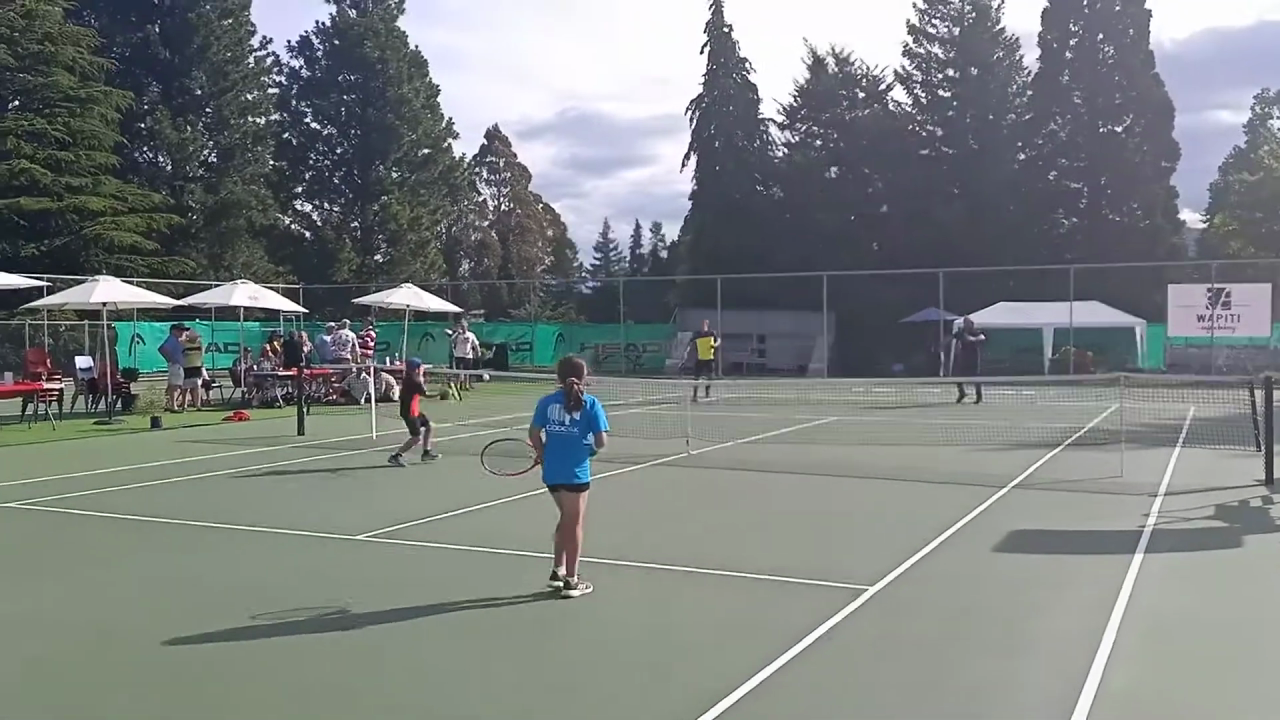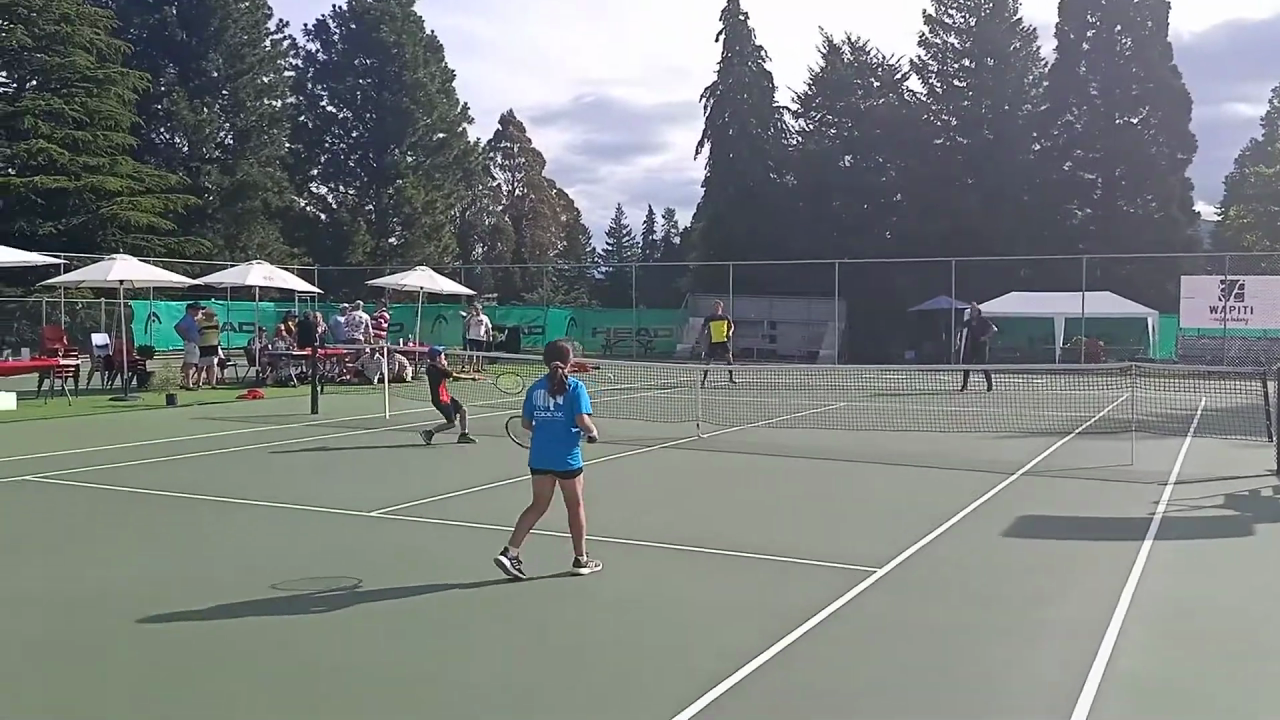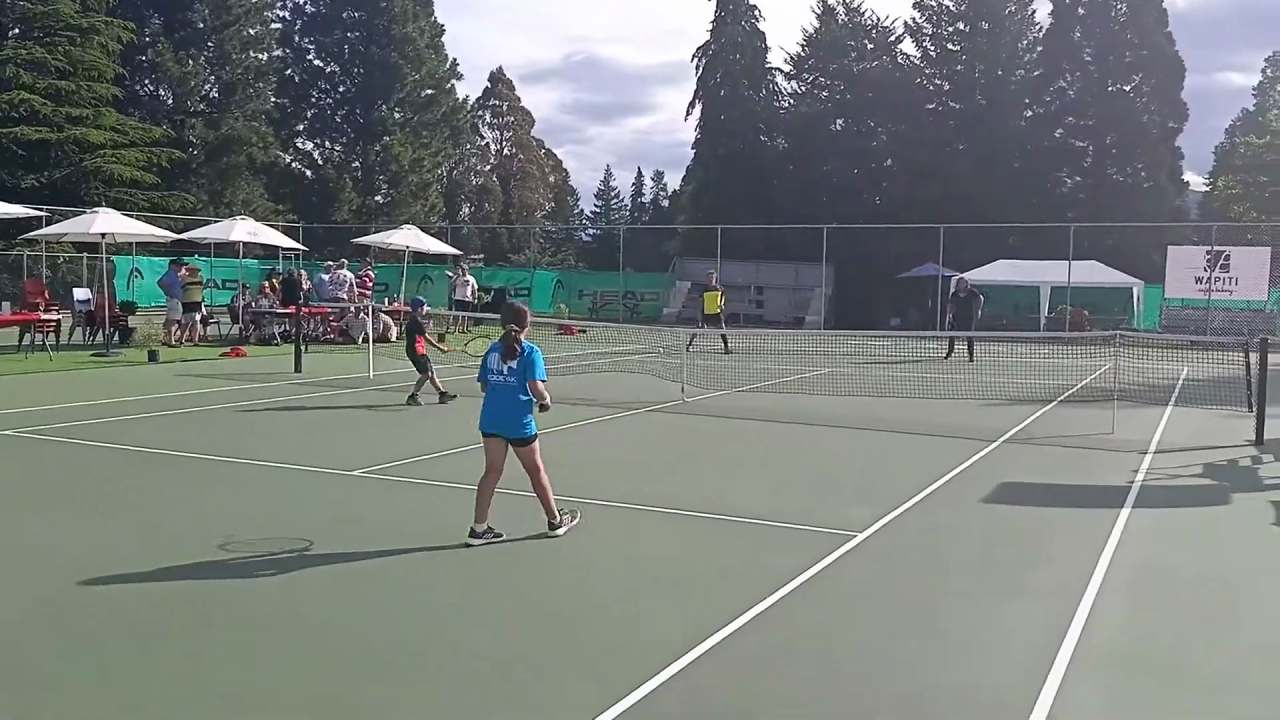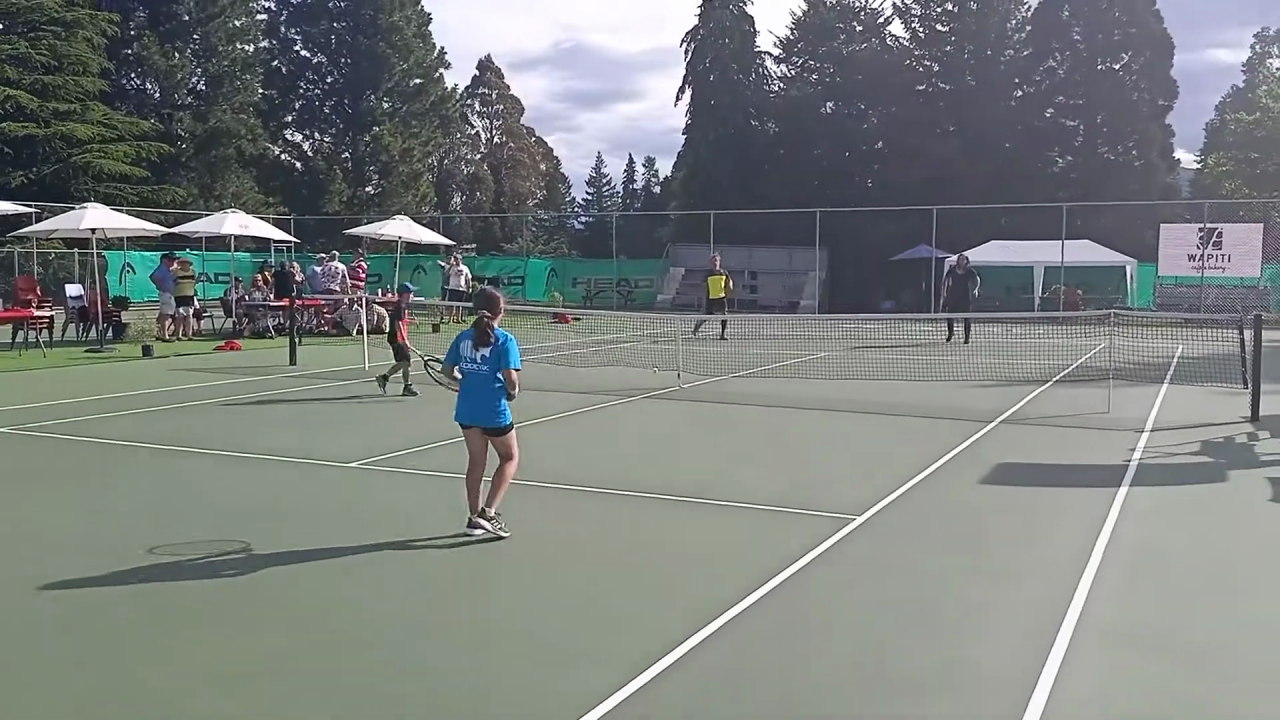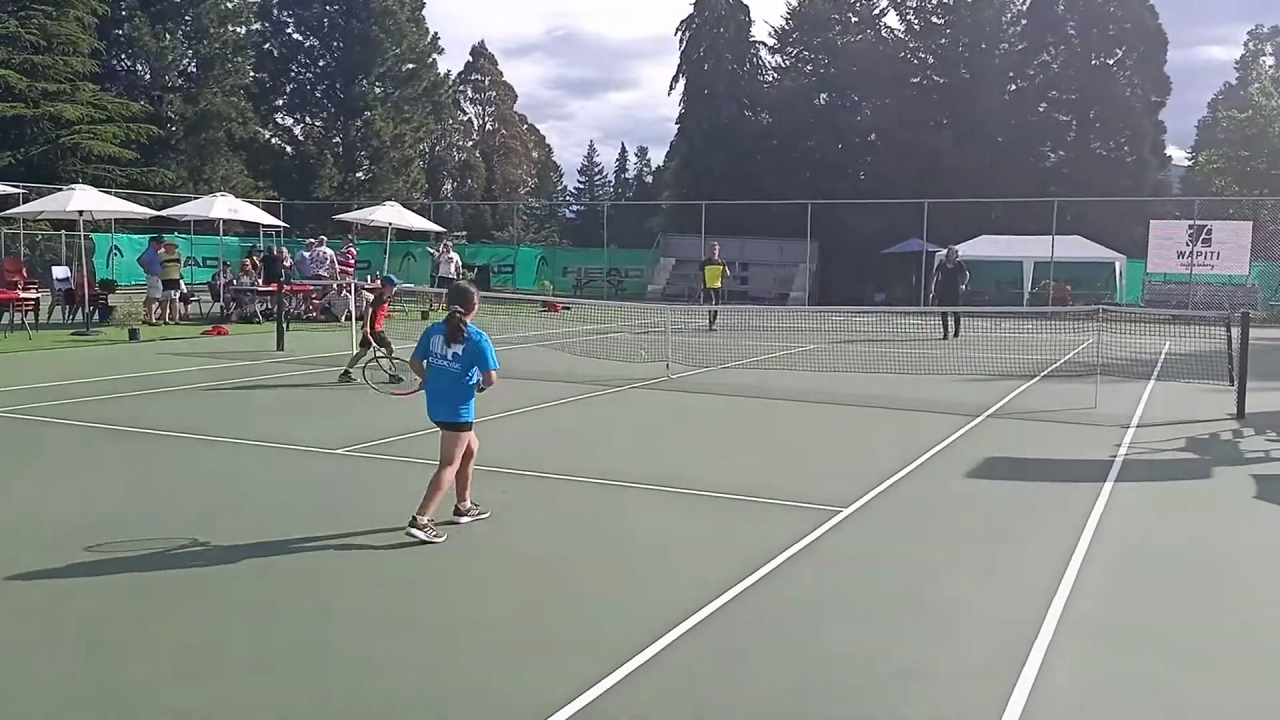
dt=0.2s
person 1, frame 1
left shoulder: (546, 402)
right shoulder: (591, 404)
left elbow: (534, 435)
right elbow: (601, 440)
left wrist: (542, 453)
right wrist: (591, 449)
left hip: (551, 471)
right hip: (575, 471)
left knee: (565, 519)
right knee: (574, 524)
left ankle: (559, 572)
right ankle: (571, 581)
person 1, frame 2
left shoulder: (536, 387)
right shoulder: (575, 387)
left elbow: (526, 421)
right elbow: (583, 422)
right wrist: (593, 433)
left hip: (539, 456)
right hip: (565, 457)
left knee: (538, 506)
right knee: (575, 506)
left ankle: (509, 553)
right ankle: (581, 560)
person 1, frame 3
left shoulder: (492, 350)
right shoulder: (531, 352)
left elbow: (484, 384)
right elbow: (536, 387)
right wrist: (546, 401)
left hip: (490, 420)
right hip: (518, 422)
left knee: (492, 472)
right knee: (535, 471)
left ankle: (478, 528)
right ankle: (555, 520)
person 1, frame 4
left shoulder: (463, 337)
right shoulder: (505, 340)
left elbow: (448, 370)
right elbow: (511, 379)
right wrist: (512, 391)
left hip: (467, 411)
right hip: (494, 412)
left knee: (476, 462)
right knee: (509, 459)
left ankle: (475, 517)
right ankle: (487, 512)
person 1, frame 5
left shoulder: (433, 331)
right shoulder: (479, 339)
left elbow: (415, 363)
right elbow: (489, 380)
right wrist: (480, 384)
left hip: (436, 405)
right hip: (457, 409)
left knee: (470, 449)
right knee: (449, 465)
left ankle: (464, 506)
right ankle: (420, 520)
